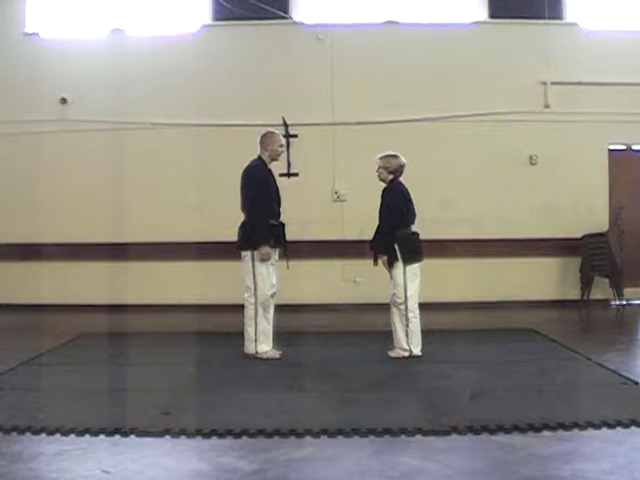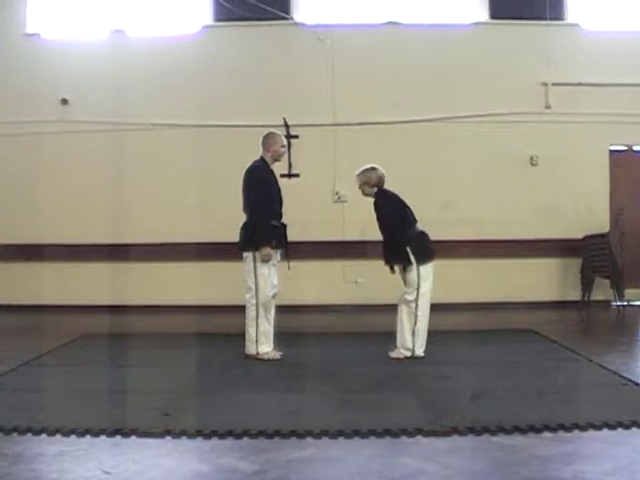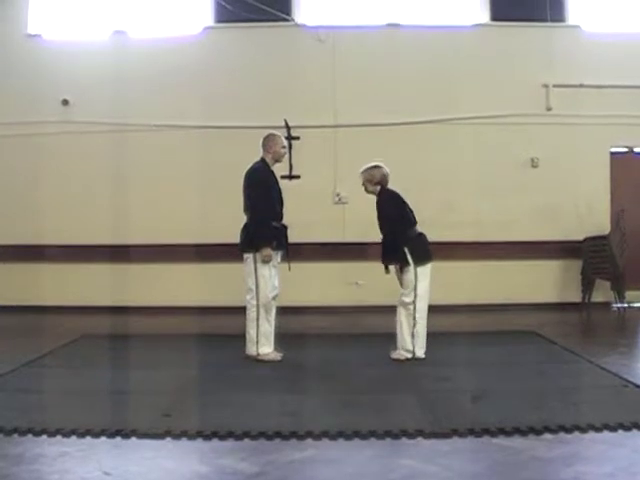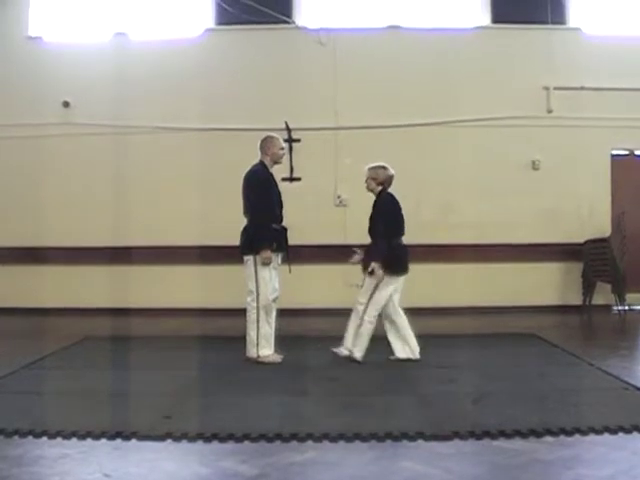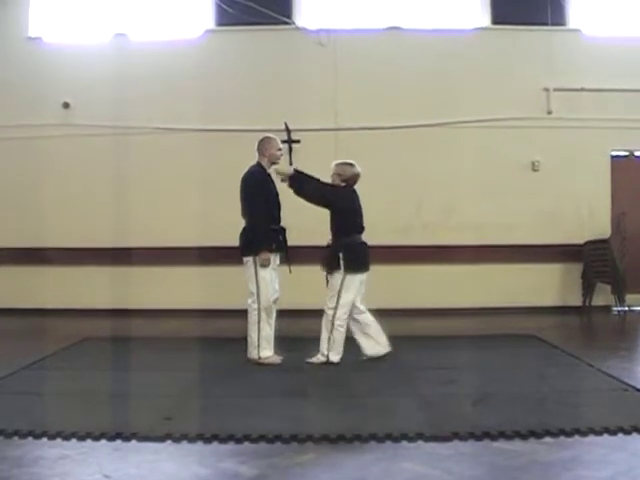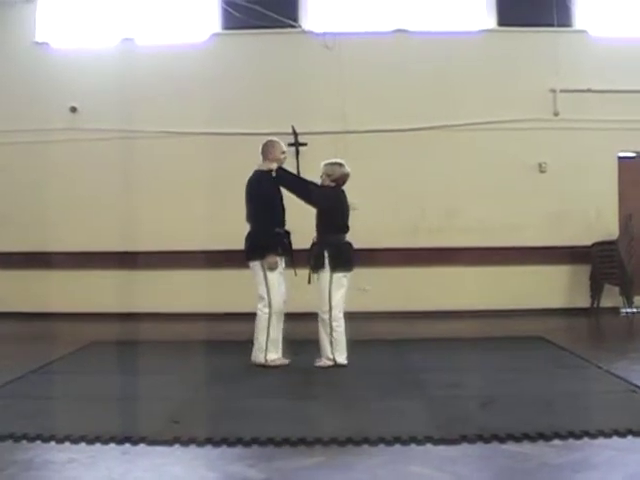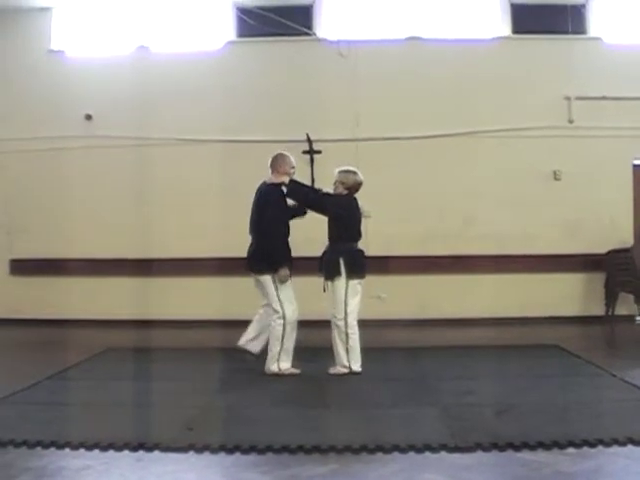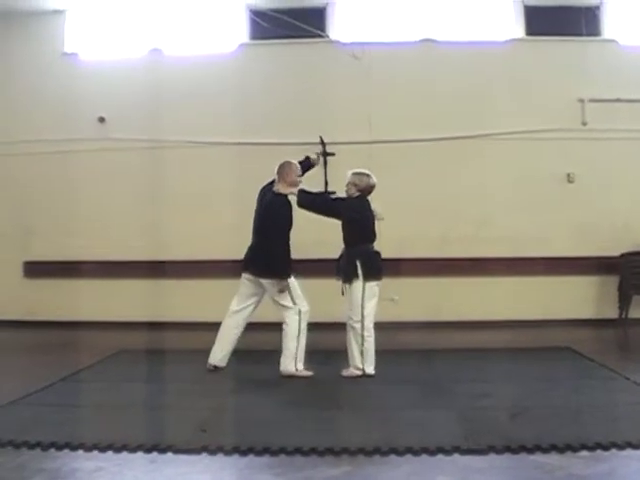
dt=0.4s
person 1, frame 1
left shoulder: (262, 170)
right shoulder: (255, 171)
right elbow: (254, 211)
right wrist: (263, 244)
left hip: (265, 241)
right hip: (257, 243)
left knee: (267, 292)
right knee: (258, 294)
left ankle: (262, 343)
right ankle: (256, 346)
person 1, frame 2
left shoulder: (264, 171)
right shoulder: (257, 171)
right elbow: (256, 211)
right wrist: (264, 244)
left hip: (266, 241)
right hip: (259, 243)
left knee: (267, 293)
right knee: (260, 294)
left ankle: (263, 344)
right ankle: (257, 347)
person 1, frame 3
left shoulder: (265, 172)
right shoulder: (258, 172)
right elbow: (256, 212)
right wrist: (264, 245)
left hip: (267, 242)
right hip: (259, 244)
left knee: (268, 295)
right knee: (260, 296)
left ankle: (264, 345)
right ankle: (258, 348)
person 1, frame 4
left shoulder: (264, 175)
right shoulder: (257, 175)
right elbow: (256, 215)
right wrist: (264, 247)
left hip: (268, 245)
right hip: (259, 247)
left knee: (269, 297)
right knee: (260, 298)
left ankle: (264, 347)
right ankle: (258, 350)
person 1, frame 5
left shoulder: (263, 176)
right shoulder: (254, 177)
right elbow: (254, 217)
right wrist: (262, 249)
left hip: (267, 245)
right hip: (258, 248)
left knee: (269, 299)
right knee: (261, 300)
left ankle: (264, 349)
right ankle: (259, 352)
person 1, frame 6
left shoulder: (266, 179)
right shoulder: (260, 180)
right elbow: (260, 220)
right wrist: (269, 252)
left hip: (271, 248)
right hip: (264, 251)
left knee: (277, 301)
right knee: (271, 303)
left ankle: (272, 352)
right ankle: (263, 355)
person 1, frame 7
left shoulder: (267, 189)
right shoulder: (271, 193)
right elbow: (273, 232)
left wrist: (302, 208)
right wrist: (282, 265)
left hip: (261, 257)
right hip: (268, 261)
left knee: (273, 306)
right knee: (286, 312)
left ankle: (248, 343)
right ankle: (276, 364)
person 1, frame 8
left shoulder: (268, 190)
right shoulder: (281, 204)
left elbow: (290, 169)
right elbow: (281, 243)
left wrist: (308, 163)
right wrist: (284, 275)
left hip: (253, 263)
right hip: (270, 266)
left knee: (238, 310)
right knee: (297, 310)
left ankle: (216, 359)
right ankle: (291, 365)
person 2, frame 1
left shoulder: (392, 190)
right shoulder: (398, 189)
left elbow: (388, 224)
left wrist: (382, 251)
right wrist: (386, 250)
left hip: (403, 252)
right hip: (405, 250)
left knee: (404, 300)
right knee: (399, 299)
left ankle: (410, 347)
right ankle: (405, 346)
person 2, frame 2
left shoulder: (383, 201)
right shoulder: (385, 199)
left elbow: (393, 233)
left wrist: (395, 260)
right wrist: (398, 260)
left hip: (416, 254)
right hip: (417, 252)
left knee: (415, 300)
right knee: (408, 300)
left ankle: (413, 348)
right ankle: (407, 346)
person 2, frame 3
left shoulder: (386, 199)
right shoulder: (388, 197)
left elbow: (392, 233)
left wrist: (392, 261)
right wrist: (394, 260)
left hip: (412, 255)
right hip: (413, 253)
left knee: (412, 302)
right knee: (408, 302)
left ankle: (414, 349)
right ankle: (407, 347)
person 2, frame 4
left shoulder: (385, 201)
right shoulder: (387, 200)
left elbow: (383, 235)
left wrist: (377, 260)
right wrist: (364, 253)
left hip: (390, 262)
right hip: (395, 260)
left knee: (365, 306)
right knee: (390, 308)
left ankle: (352, 350)
right ankle: (408, 351)
person 2, frame 5
left shoulder: (344, 196)
right shoulder: (345, 195)
left elbow: (317, 192)
right elbow: (321, 188)
left wrist: (291, 175)
right wrist: (293, 174)
left hip: (348, 259)
right hip: (353, 257)
left knee: (336, 309)
right knee: (354, 308)
left ankle: (329, 354)
right ankle: (378, 346)
person 2, frame 6
left shoulder: (332, 196)
right shoulder: (334, 196)
left elbow: (303, 188)
right elbow: (307, 188)
left wrist: (276, 170)
right wrist: (276, 171)
left hip: (332, 258)
right hip: (334, 256)
left knee: (330, 310)
right knee: (329, 309)
left ankle: (336, 356)
right ankle: (333, 354)
person 2, frame 7
left shoulder: (344, 204)
right shoulder: (344, 205)
left elbow: (314, 198)
right elbow: (318, 199)
left wrist: (286, 184)
right wrist: (288, 184)
left hip: (346, 265)
right hip: (344, 263)
left knee: (344, 317)
right knee: (340, 316)
left ankle: (350, 364)
right ankle: (345, 362)
person 2, frame 8
left shoulder: (357, 206)
right shoulder: (357, 206)
left elbow: (327, 204)
right elbow: (330, 203)
left wrist: (296, 193)
right wrist: (299, 192)
left hip: (363, 267)
right hip: (359, 266)
left knee: (361, 319)
right knee: (355, 319)
left ankle: (364, 366)
right ankle: (359, 365)
